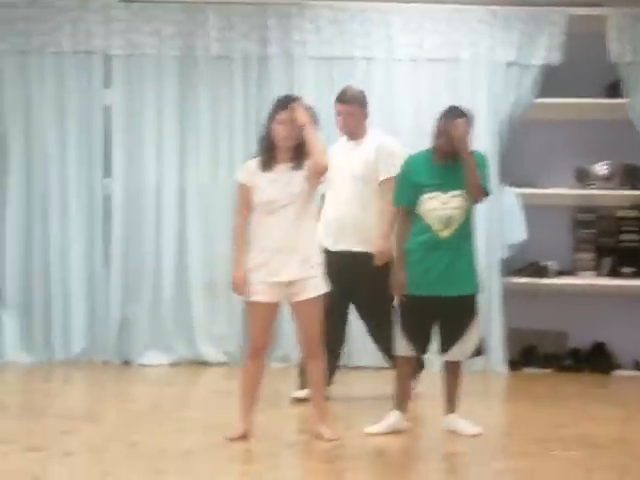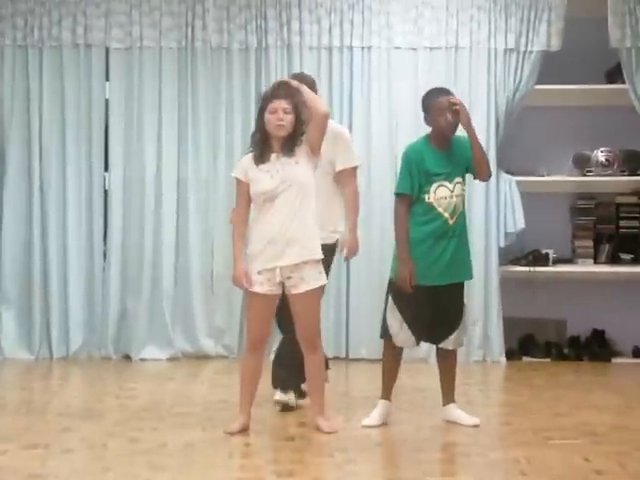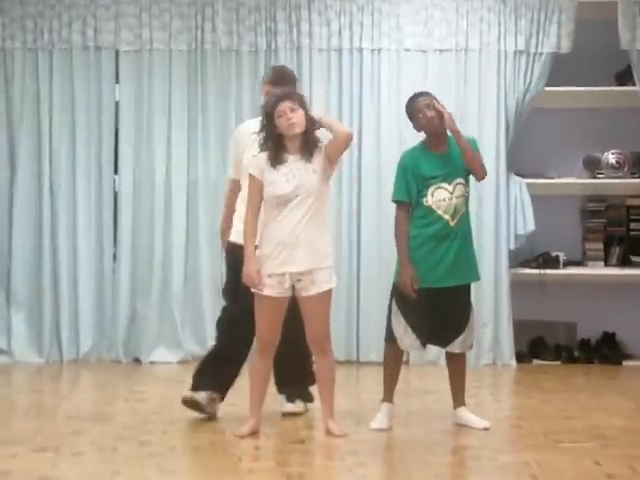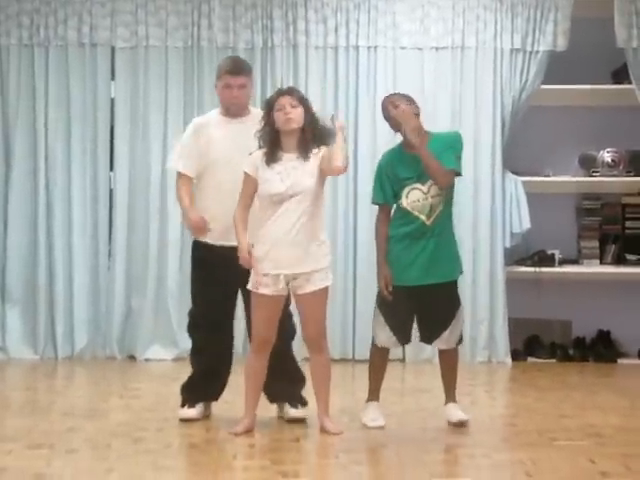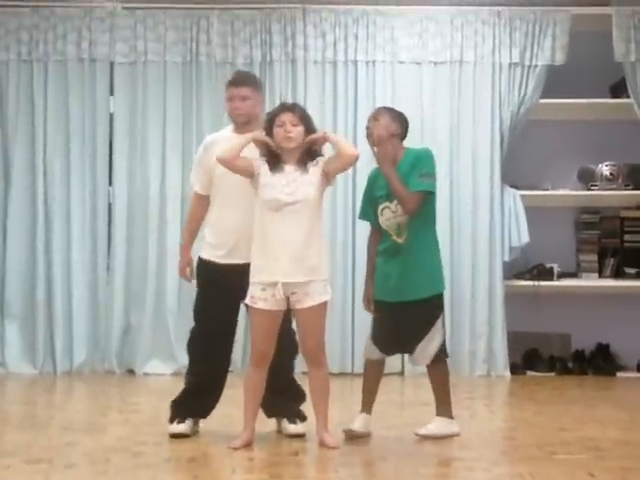
dt=0.5s
person 1, frame 1
left shoulder: (308, 168)
right shoulder: (252, 170)
left elbow: (322, 163)
right elbow: (241, 220)
left wrist: (306, 119)
right wrist: (238, 265)
left hip: (304, 268)
right hip: (263, 269)
left knee: (313, 347)
right knee: (256, 348)
left ankle: (321, 420)
right ankle: (245, 421)
person 1, frame 2
left shoulder: (306, 153)
right shoulder: (248, 164)
left elbow: (322, 112)
right elbow: (240, 215)
left wrist: (297, 86)
right wrist: (238, 259)
left hip: (303, 258)
right hip: (262, 260)
left knee: (310, 341)
right knee: (255, 342)
left ankle: (319, 413)
right ankle: (244, 414)
person 1, frame 3
left shoulder: (322, 157)
right shoulder: (263, 163)
left elbow: (346, 134)
right elbow: (251, 214)
left wrist: (320, 120)
right wrist: (249, 258)
left hip: (314, 261)
right hip: (273, 261)
left knee: (320, 342)
right knee: (265, 344)
left ankle: (328, 416)
right ankle: (254, 417)
person 1, frame 4
left shoulder: (318, 157)
right shoulder: (259, 160)
left elbow: (339, 167)
right elbow: (242, 208)
left wrist: (338, 132)
right wrist: (242, 240)
left hip: (310, 261)
right hip: (268, 261)
left knee: (316, 340)
right knee: (260, 342)
left ankle: (324, 415)
right ankle: (249, 415)
person 1, frame 5
left shoulder: (318, 170)
right shoulder: (261, 170)
left elbow: (351, 155)
right elbow: (225, 159)
left wrist: (326, 137)
right wrist: (253, 137)
left hip: (309, 274)
right hip: (267, 274)
left knee: (315, 354)
right knee: (260, 356)
left ankle: (323, 428)
right ankle: (248, 429)
person 2, frame 1
left shoulder: (382, 146)
right shoulder: (334, 149)
left elbow: (389, 196)
left wrist: (385, 240)
right wrist: (317, 230)
left hip: (365, 250)
right hip: (329, 247)
left knee: (380, 315)
right knee: (325, 318)
person 2, frame 2
left shoulder: (334, 134)
left elbow: (348, 185)
left wrist: (351, 231)
left hip: (319, 238)
right knee: (285, 309)
left ankle: (288, 382)
person 2, frame 3
right shoulder: (246, 132)
right wrist: (224, 231)
right hip: (244, 242)
left knee: (293, 323)
right knee: (236, 317)
left ankle: (295, 392)
right ankle: (209, 388)
person 2, frame 4
right shoulder: (201, 128)
right elbow: (185, 179)
right wrist: (190, 211)
right hip: (212, 244)
left knee: (274, 322)
right knee: (208, 323)
left ankle: (287, 396)
right ankle: (199, 396)
person 2, frame 5
right shoulder: (212, 144)
right elbow: (200, 200)
right wrist: (185, 249)
right hip: (216, 261)
left knee: (277, 340)
right knee: (208, 339)
left ankle: (286, 411)
right ankle: (189, 411)
person 3, frame 1
left shoulder: (474, 161)
right shoulder: (414, 164)
left elbow: (477, 196)
right elbow: (403, 218)
left wrist: (464, 149)
right wrist: (398, 266)
left hip: (458, 275)
right hip: (417, 273)
left knee: (456, 347)
right knee: (407, 345)
left ankle: (452, 414)
right ankle: (399, 413)
person 3, frame 2
left shoulder: (462, 146)
right shoulder: (415, 153)
left elbow: (485, 174)
right elbow: (402, 208)
left wrist: (470, 128)
right wrist: (404, 259)
left hip: (452, 262)
right hip: (417, 262)
left knee: (449, 336)
right knee: (397, 334)
left ankle: (449, 404)
right ankle: (384, 403)
person 3, frame 3
left shoulder: (465, 146)
right shoulder: (411, 159)
left elbow: (481, 173)
right elbow: (402, 214)
left wrist: (454, 129)
right wrist: (404, 264)
left hip: (457, 264)
right hip: (419, 265)
left knee: (458, 338)
right knee: (397, 337)
left ankle: (460, 407)
right ankle: (386, 405)
person 3, frame 4
left shoulder: (449, 141)
right shoulder: (389, 160)
left elbow: (444, 181)
right elbow: (383, 215)
left wrist: (417, 141)
right wrist: (382, 263)
left hip: (440, 260)
right hip: (400, 263)
left knee: (447, 335)
right knee: (382, 336)
left ankle: (451, 403)
right ankle: (372, 402)
person 3, frame 5
left shoulder: (421, 158)
right shoulder: (374, 177)
left elbow: (411, 206)
right elbow: (375, 232)
left wrist: (387, 166)
right wrist: (369, 280)
left hip: (422, 278)
right hip: (387, 279)
left knee: (432, 350)
right knee: (375, 347)
left ankle: (446, 416)
right ankle: (365, 415)
